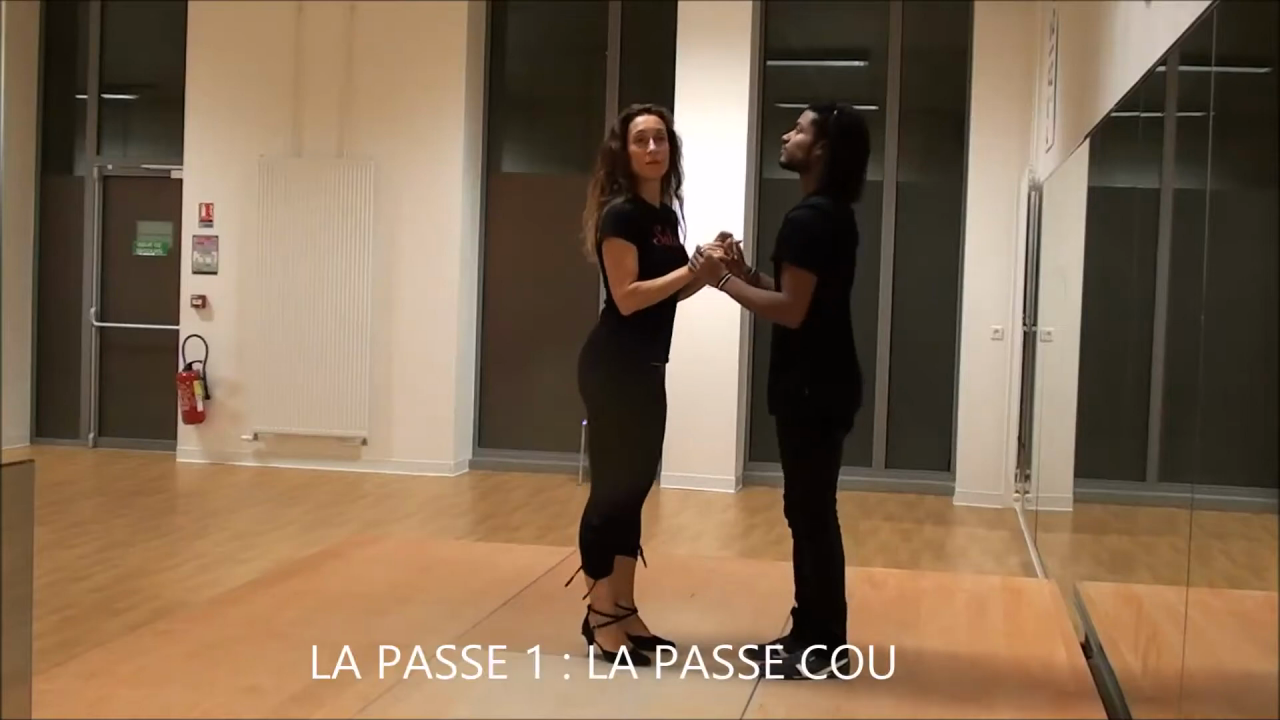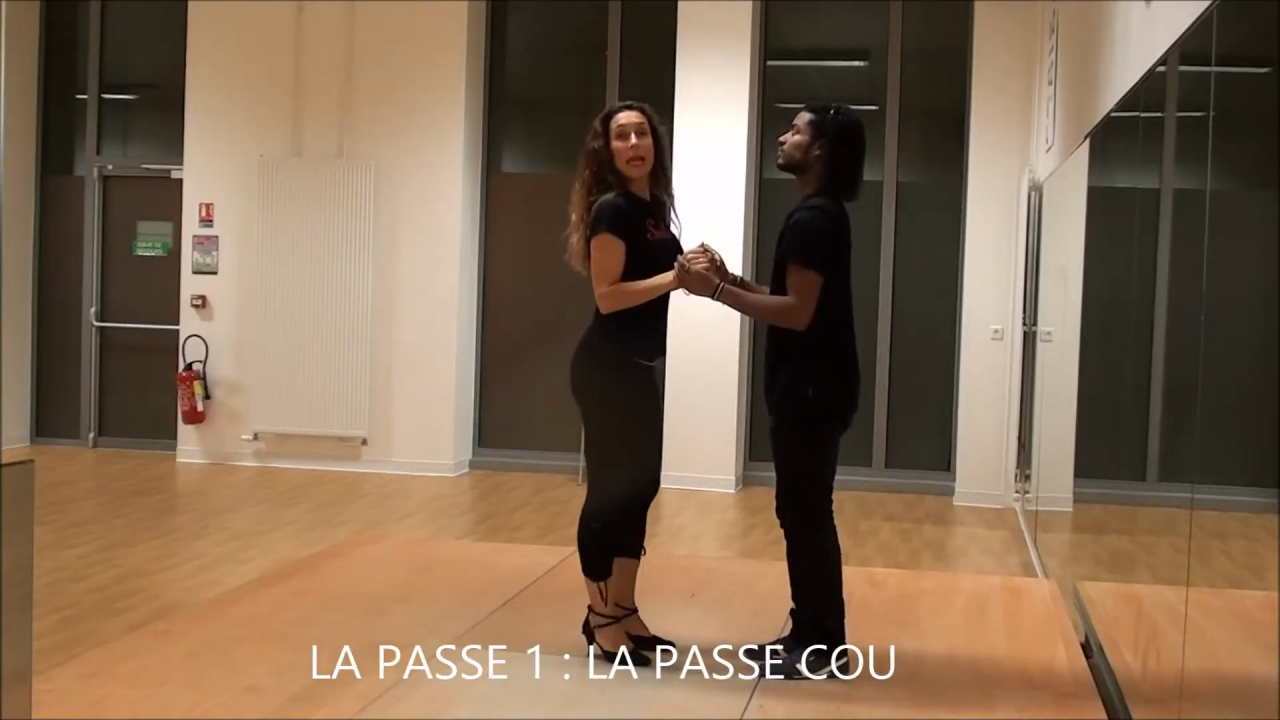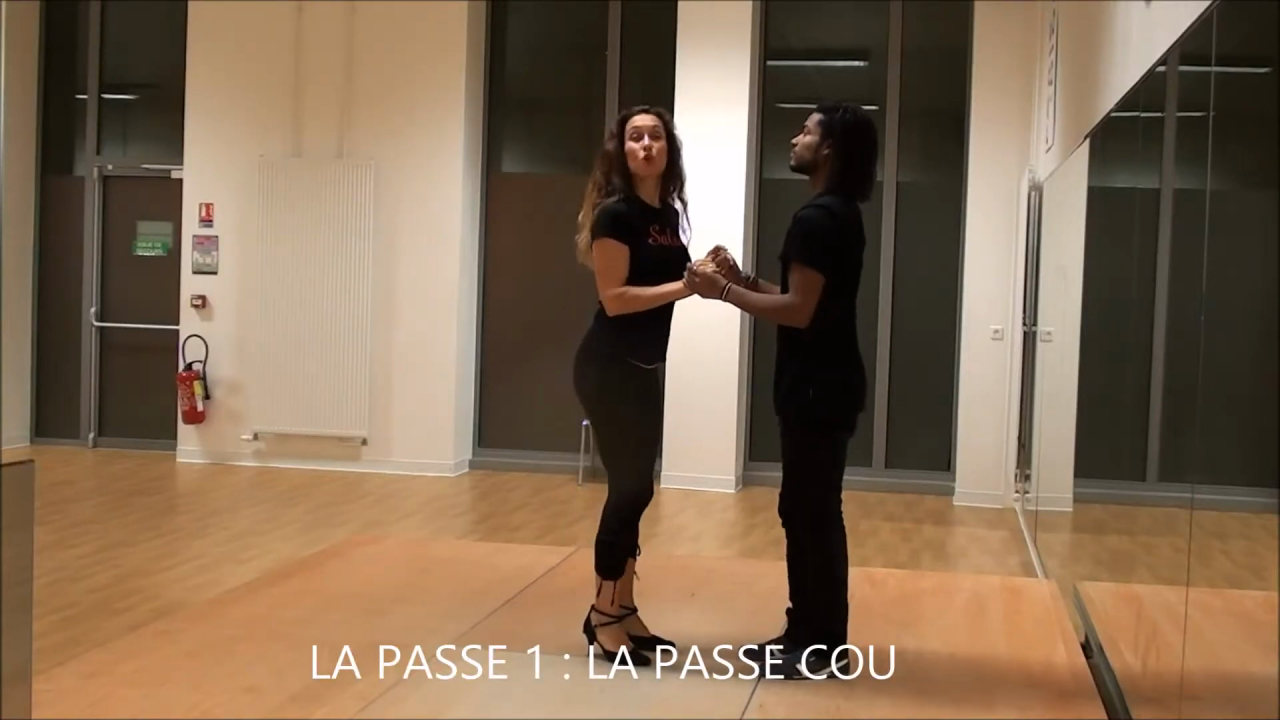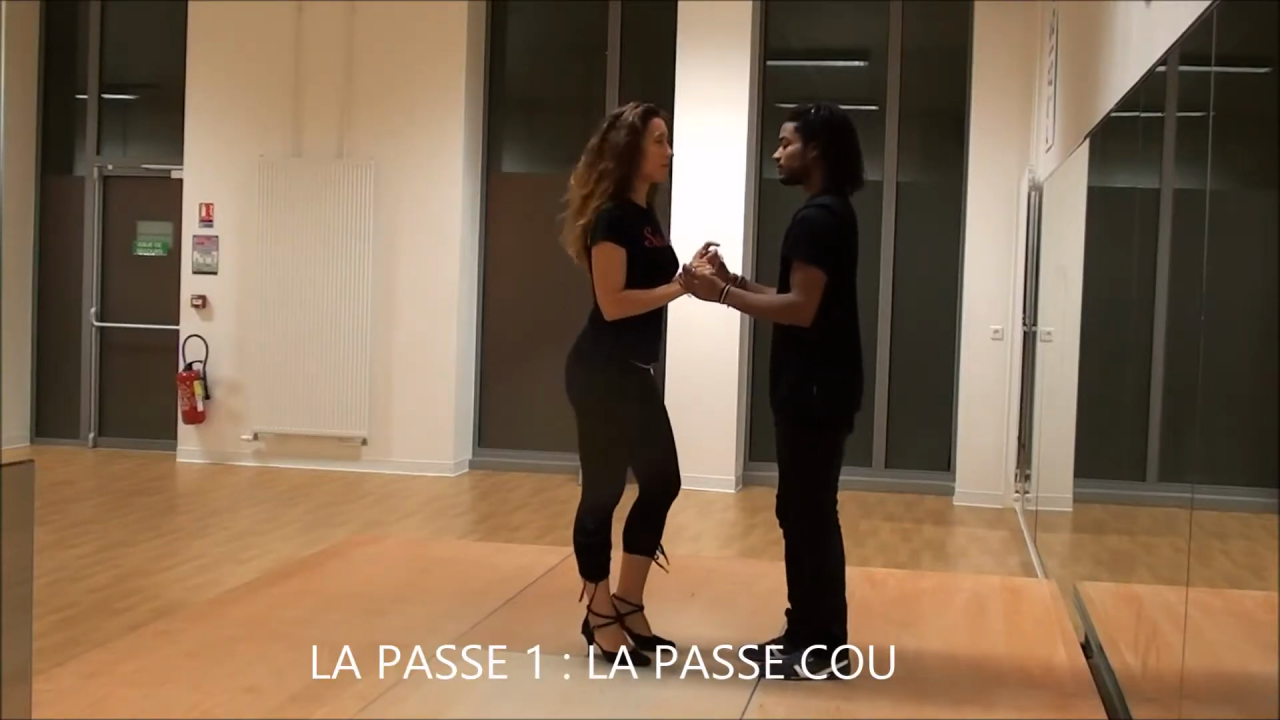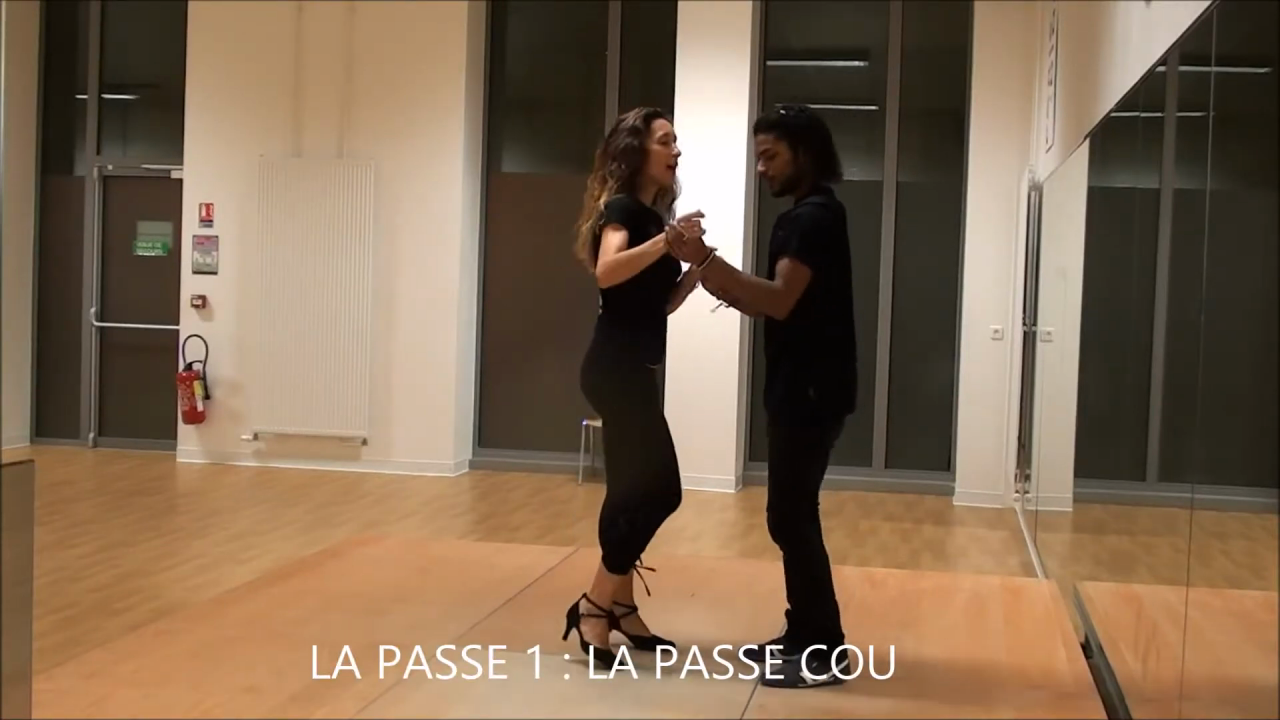
dt=1s
person 1, frame 1
left shoulder: (808, 218)
right shoulder: (832, 215)
left elbow: (792, 310)
left wrist: (723, 280)
right wrist: (744, 271)
left hip: (813, 388)
right hip: (819, 384)
left knee: (811, 515)
right knee: (806, 512)
left ankle: (826, 646)
right ankle: (809, 633)
person 1, frame 2
left shoulder: (812, 219)
right shoulder: (822, 215)
left elbow: (798, 312)
left wrist: (715, 290)
right wrist: (729, 278)
left hip: (812, 391)
right hip: (806, 387)
left knee: (808, 515)
right knee: (798, 512)
left ankle: (824, 646)
right ankle: (807, 633)
person 1, frame 3
left shoulder: (817, 217)
right shoulder: (839, 216)
left elbow: (798, 310)
left wrist: (723, 291)
right wrist: (743, 279)
left hip: (818, 389)
right hip: (819, 385)
left knee: (814, 515)
right knee: (802, 512)
left ankle: (824, 645)
right ankle: (805, 632)
person 1, frame 4
left shoulder: (818, 218)
right shoulder: (828, 214)
left elbow: (801, 310)
left wrist: (720, 294)
right wrist: (734, 281)
left hip: (816, 391)
right hip: (809, 388)
left knee: (812, 516)
right knee: (796, 513)
left ankle: (825, 647)
right ankle: (804, 633)
person 1, frame 5
left shoulder: (816, 216)
right shoulder: (801, 217)
left elbow: (780, 300)
right elbow: (768, 303)
left wrist: (706, 262)
right wrist: (710, 269)
left hip: (813, 391)
right hip: (796, 388)
left knee: (791, 515)
right knee: (792, 512)
left ankle: (826, 649)
right ankle: (803, 633)
person 2, frame 1
left shoulder: (666, 214)
right shoulder: (621, 213)
right elbow: (627, 297)
right wrist: (693, 269)
left hip: (646, 366)
right hip: (613, 366)
left knee: (635, 486)
right knee: (613, 486)
left ankle: (624, 610)
right ankle: (600, 615)
person 2, frame 2
left shoulder: (654, 207)
right shoulder: (611, 209)
right elbow: (608, 295)
right wrist: (678, 276)
left hip: (640, 367)
right hip: (606, 367)
left knee: (640, 486)
right knee: (610, 488)
left ankle: (624, 608)
right ankle: (600, 616)
person 2, frame 3
left shoulder: (667, 214)
right shoulder: (616, 213)
right elbow: (614, 298)
right wrist: (687, 286)
left hip: (642, 367)
right hip: (608, 366)
left knee: (634, 487)
right knee: (631, 486)
left ankle: (623, 610)
right ankle: (602, 616)
person 2, frame 4
left shoulder: (646, 215)
right shoulder: (612, 217)
right elbow: (613, 303)
right wrist: (683, 286)
left hip: (634, 372)
right hip: (601, 371)
left knee: (662, 482)
right knee: (604, 489)
left ankle: (627, 603)
right ankle: (599, 616)
person 2, frame 5
left shoulder: (652, 213)
right shoulder: (623, 208)
right elbow: (607, 271)
left wrist: (695, 269)
right wrist: (668, 241)
left hip: (633, 367)
right hip: (616, 368)
left knee: (633, 488)
right knee: (658, 488)
left ankle: (619, 604)
right ankle: (593, 603)
